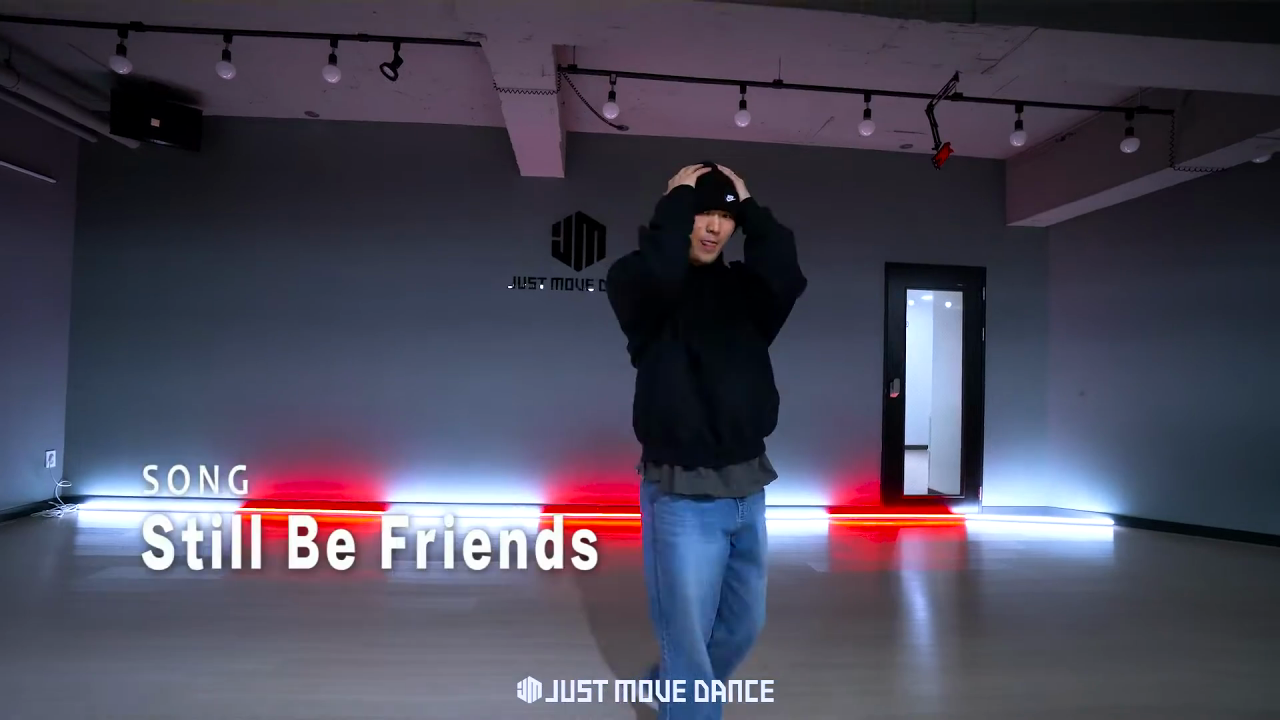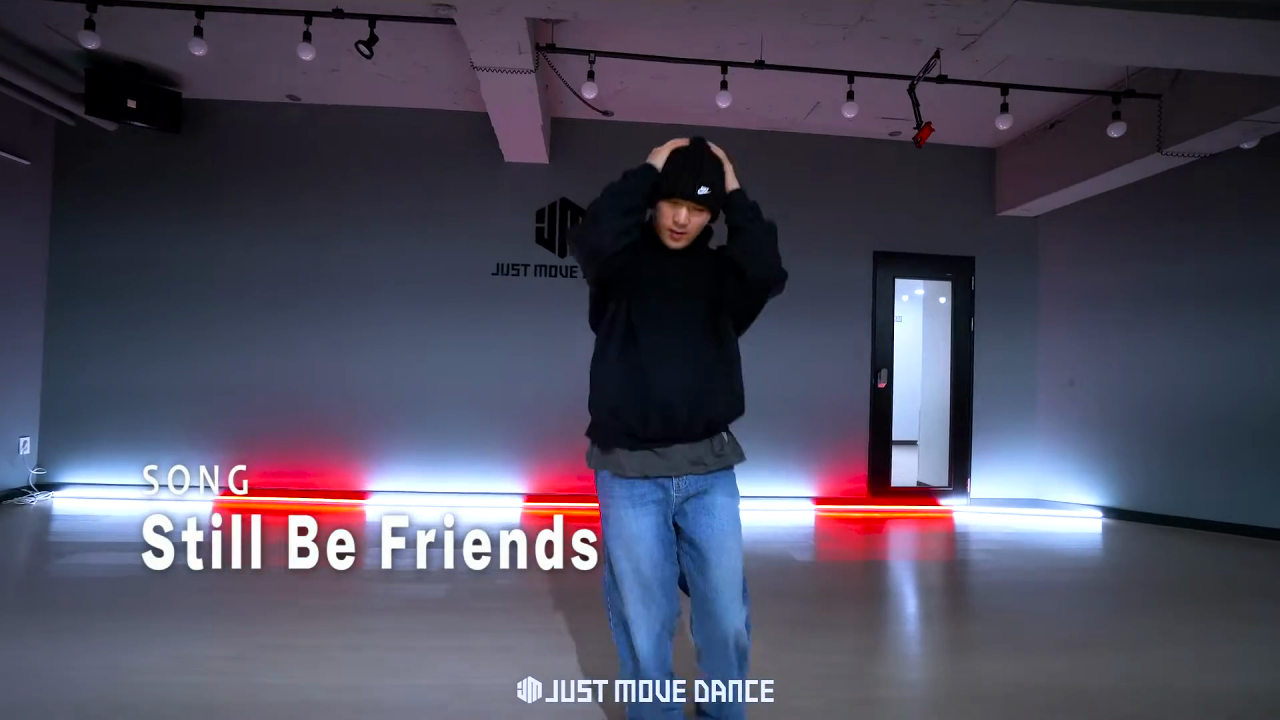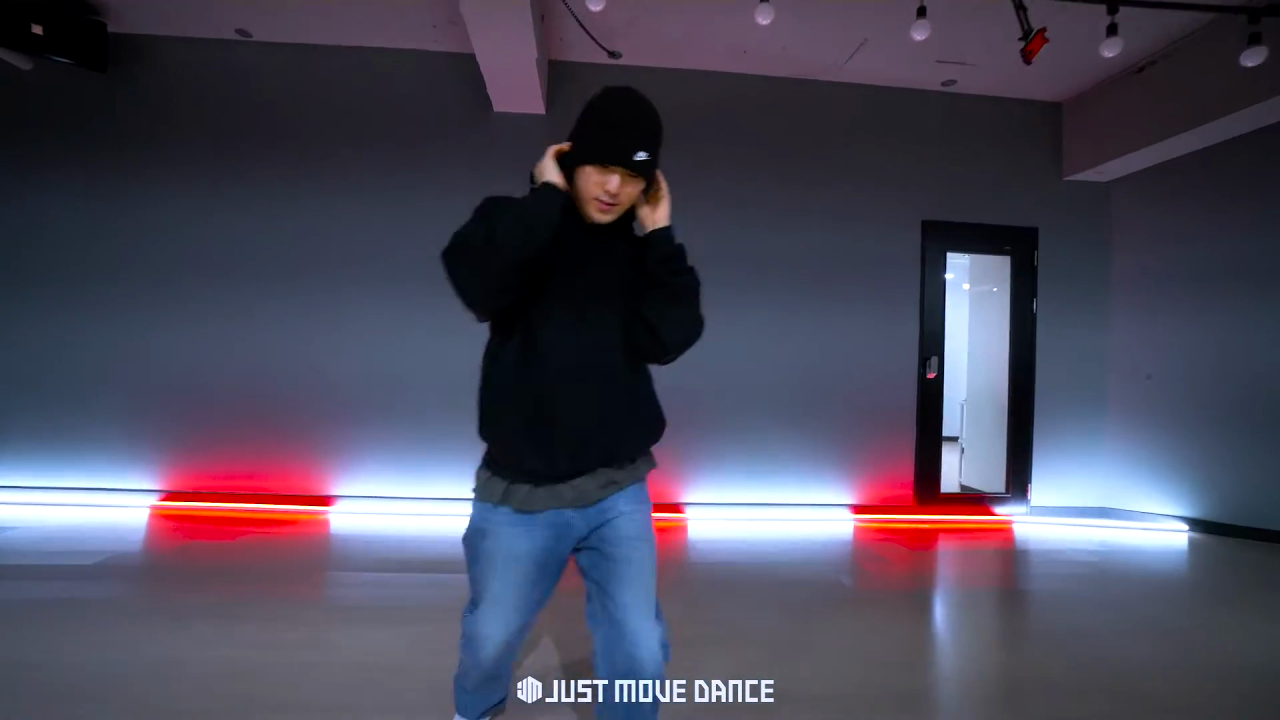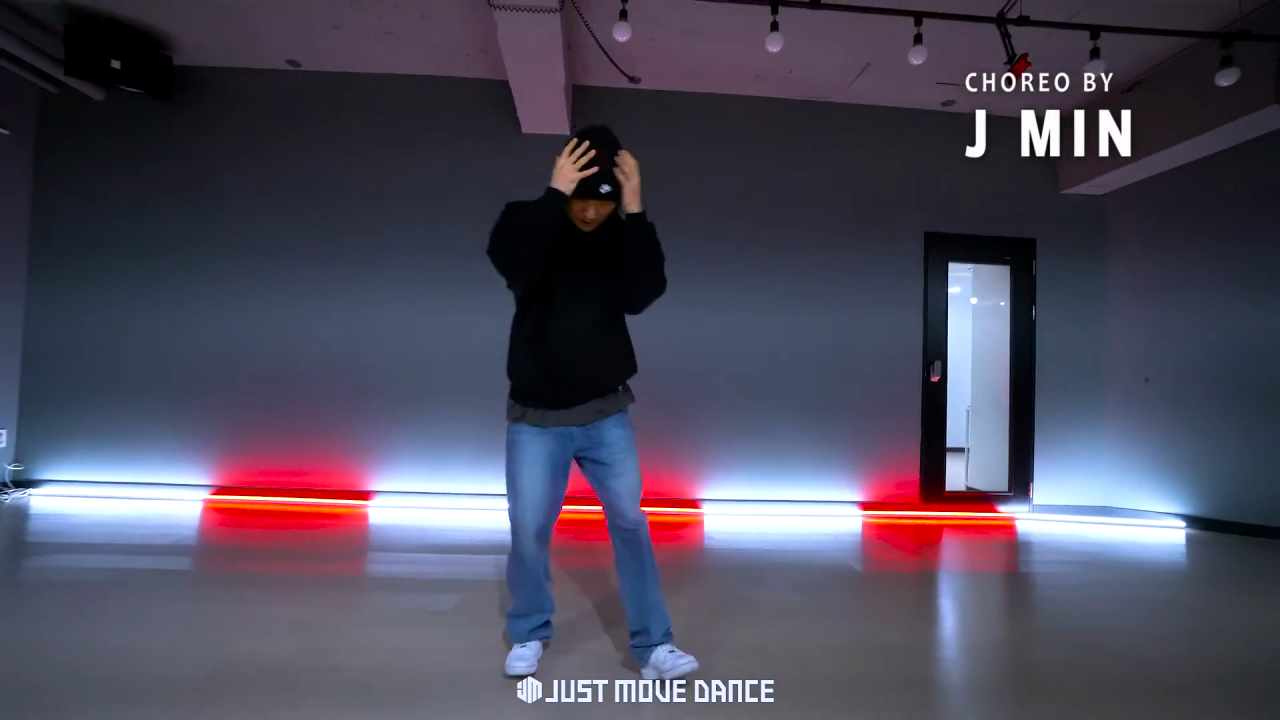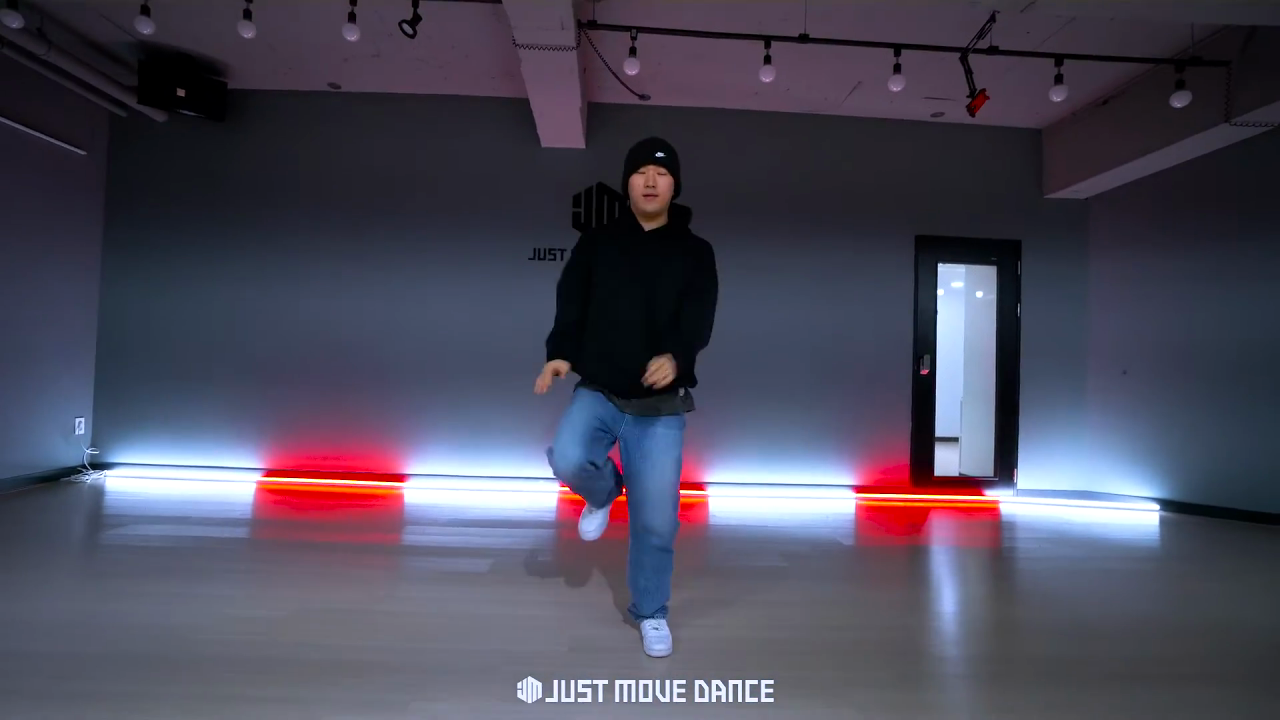
dt=1s
person 1, frame 1
left shoulder: (742, 288)
right shoulder: (639, 283)
left elbow: (786, 279)
right elbow: (659, 269)
left wrist: (750, 206)
right wrist: (678, 198)
left hip: (744, 486)
right hip: (680, 490)
left knee: (742, 624)
right knee: (689, 637)
person 1, frame 2
left shoulder: (721, 270)
right shoulder: (622, 261)
left elbow: (767, 273)
right elbow: (595, 239)
left wrist: (735, 194)
right wrist: (646, 170)
left hip: (708, 469)
right hip: (630, 472)
left knee: (726, 619)
right knee: (644, 626)
person 1, frame 3
left shoulder: (639, 260)
right shoulder: (511, 228)
left elbow: (669, 340)
right elbow: (476, 284)
left wrist: (661, 233)
right wrist: (546, 196)
left hip: (617, 490)
right hip: (519, 491)
left knee: (640, 650)
right knee: (491, 637)
person 1, frame 4
left shoulder: (623, 237)
right shoulder: (527, 221)
left elbow: (641, 294)
right elbow: (518, 270)
left wrist: (634, 212)
right wrist: (554, 194)
left hip: (604, 412)
right hip: (535, 415)
left knee: (630, 524)
right knee: (529, 531)
left ankle: (653, 644)
right ankle: (529, 632)
person 1, frame 5
left shoulder: (695, 253)
right shoulder: (595, 245)
left elbow: (697, 324)
right elbow: (571, 306)
left wrist: (674, 357)
right wrist: (560, 356)
left hip: (660, 409)
right hip: (597, 392)
left knee: (655, 520)
right knee: (568, 461)
left ankle: (650, 612)
right ankle: (605, 490)
